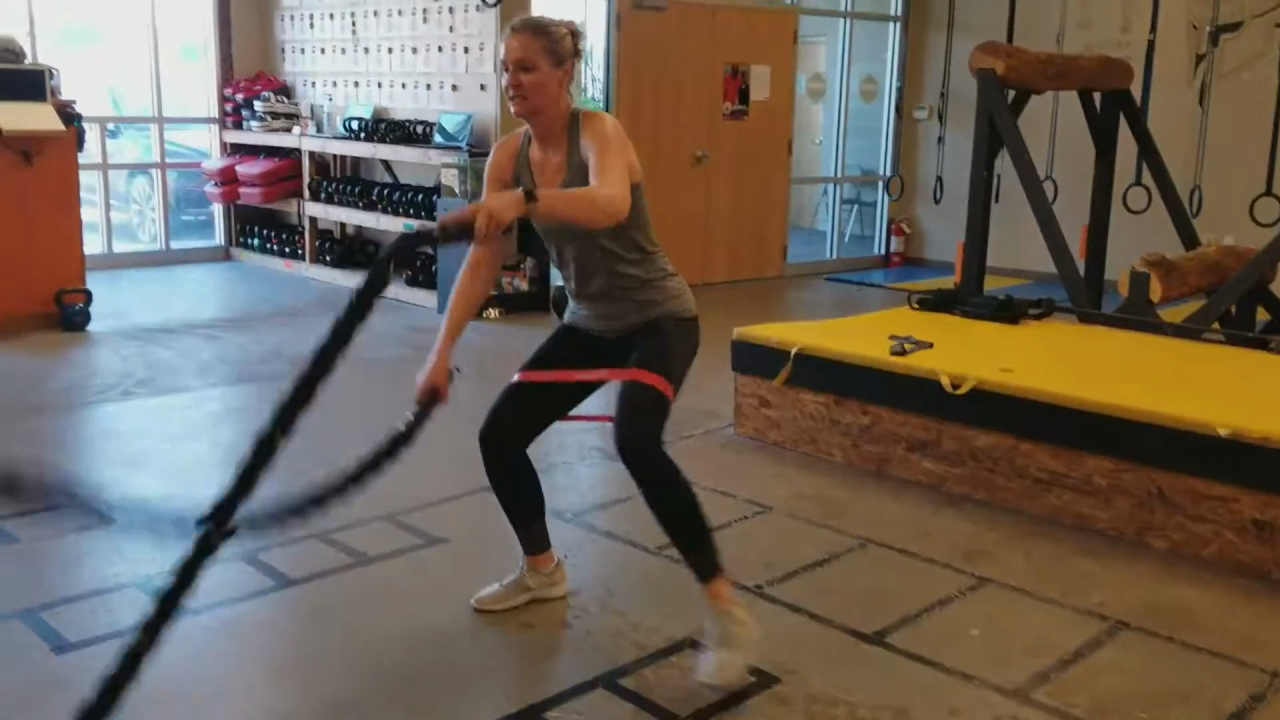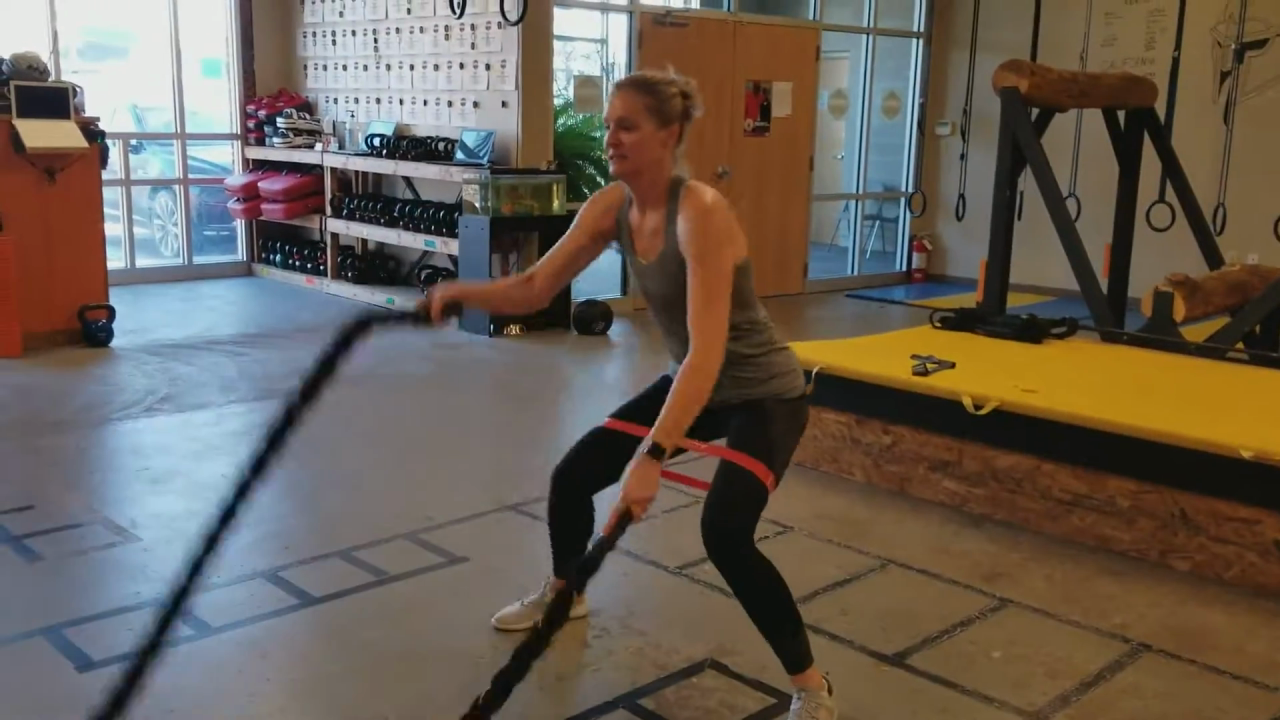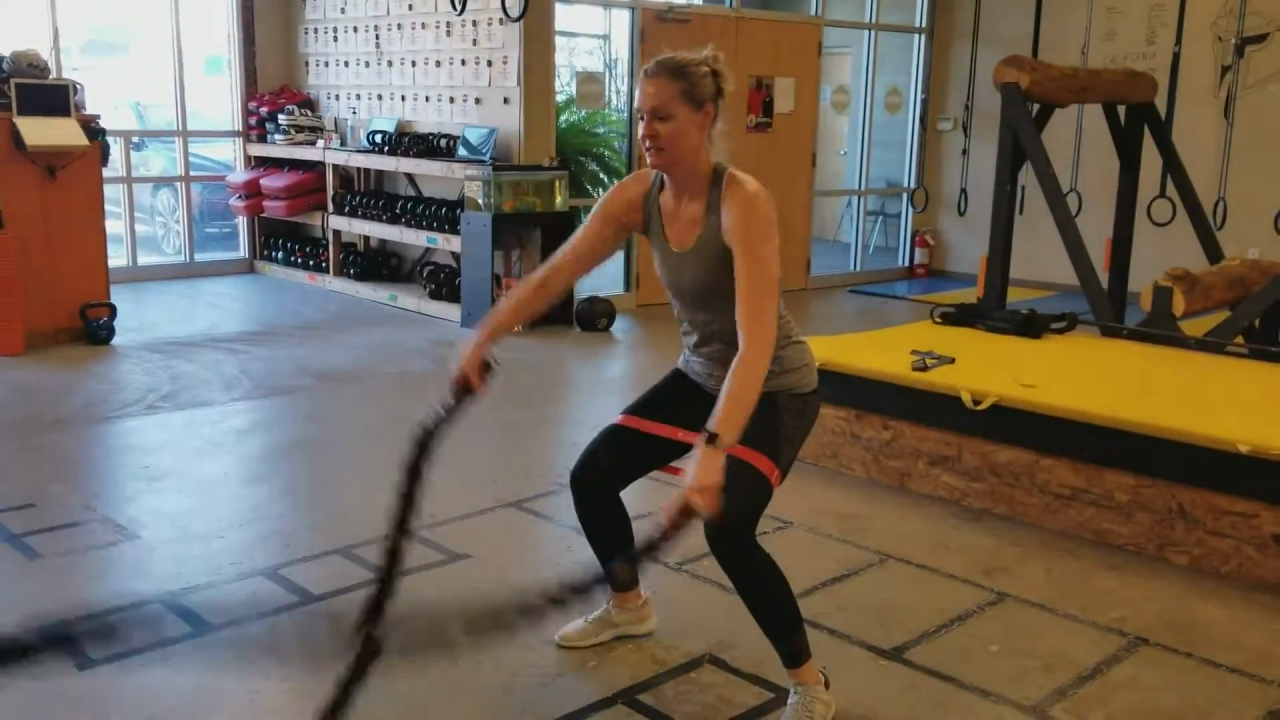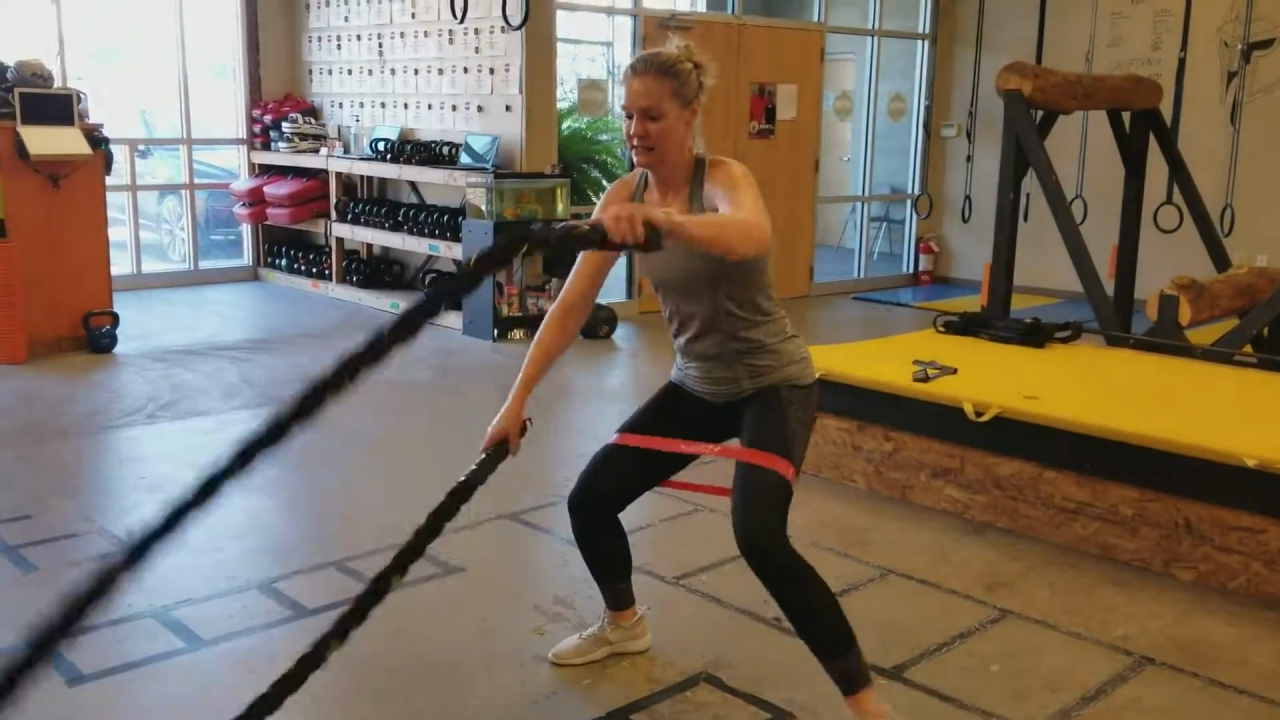
dt=0.5s
person 1, frame 1
left shoulder: (597, 132)
right shoulder: (507, 154)
left elbow: (609, 204)
right elbow: (482, 261)
left wrist: (522, 202)
right wrist: (441, 351)
left hip: (655, 317)
right hip: (589, 322)
left knee: (636, 446)
right knee: (498, 434)
left ankle: (726, 612)
right ankle: (541, 570)
person 1, frame 2
left shoulder: (703, 212)
right shoulder: (610, 207)
left elbow: (706, 352)
right elbow: (534, 289)
left wrist: (649, 460)
right wrist: (459, 294)
left hip: (764, 393)
right hip: (689, 384)
left knee: (725, 533)
right knee: (572, 474)
right ankle: (561, 593)
person 1, frame 3
left shoulder: (744, 201)
right shoulder: (636, 195)
left elbow: (756, 341)
right elbow: (552, 274)
left wrist: (713, 450)
right wrist: (483, 338)
left hip: (776, 386)
right hip: (700, 374)
left knee: (727, 526)
right knee: (591, 474)
right ankle: (628, 605)
person 1, frame 4
left shoulder: (724, 178)
right shoulder: (622, 196)
left elbow: (749, 234)
right elbow: (571, 305)
left wrist: (657, 217)
right wrist: (516, 403)
left hip: (772, 384)
right hip: (698, 384)
left knee: (757, 539)
right knee: (589, 500)
right ankle: (624, 623)
